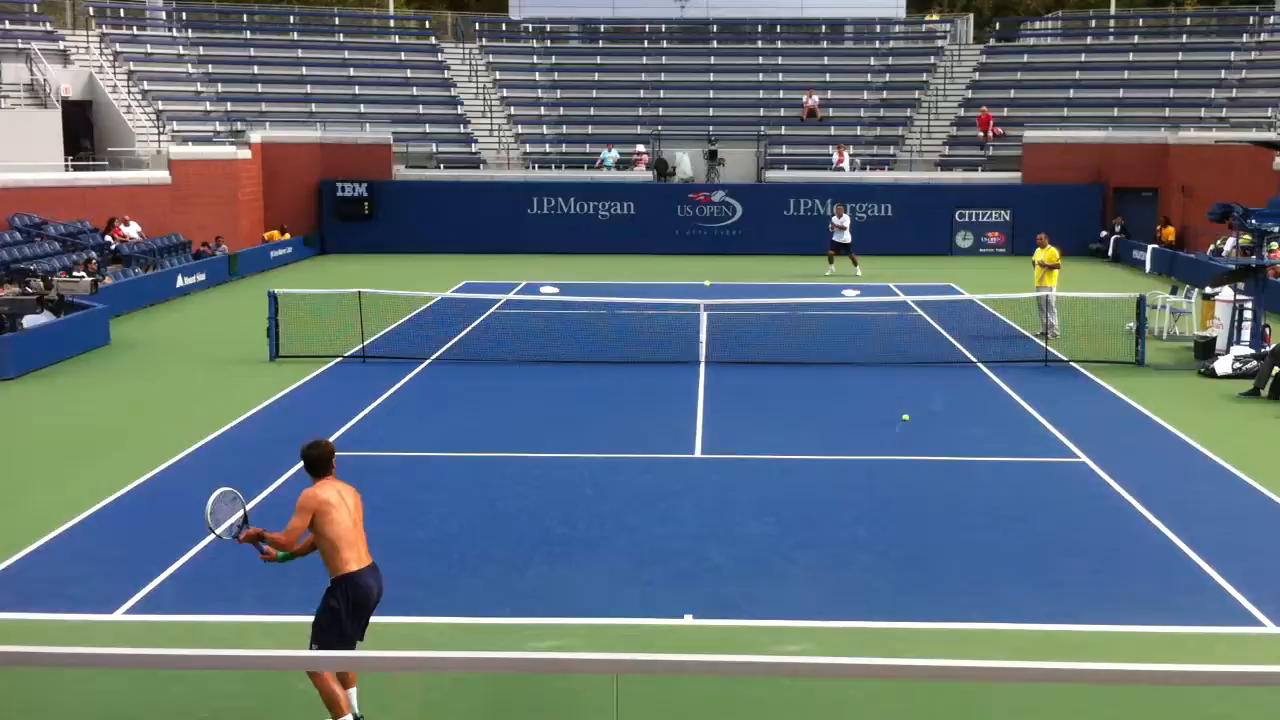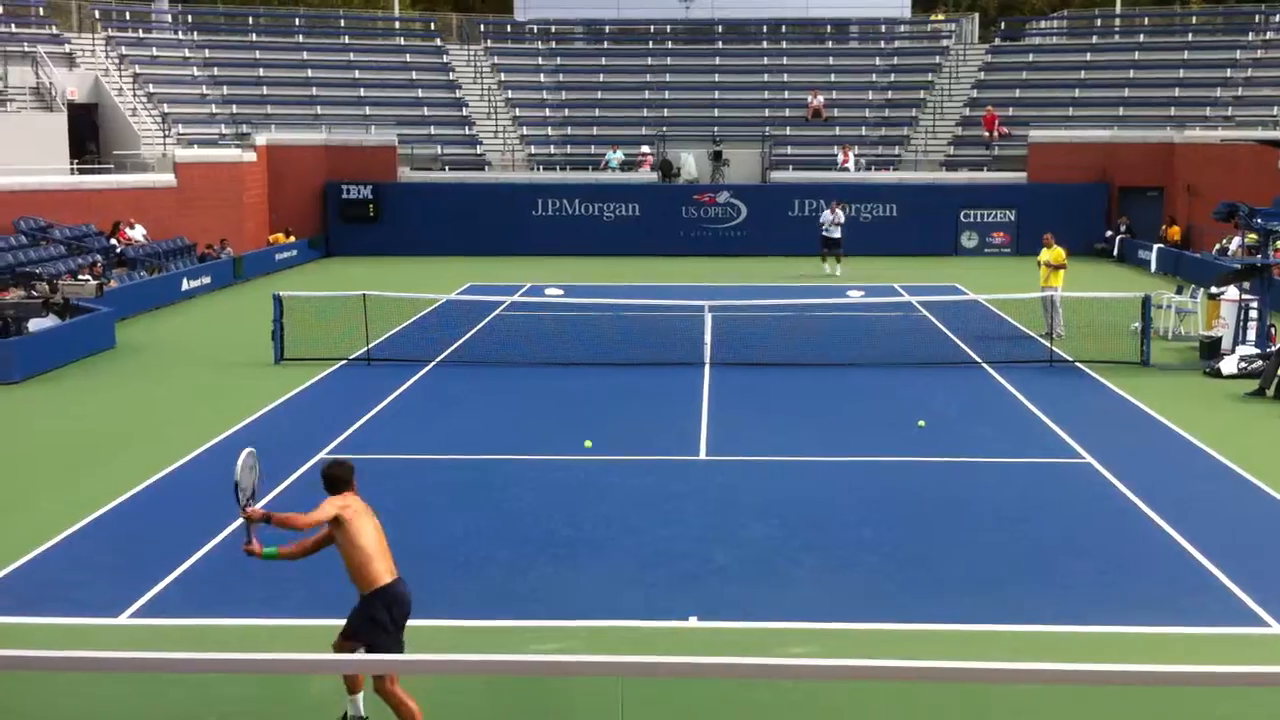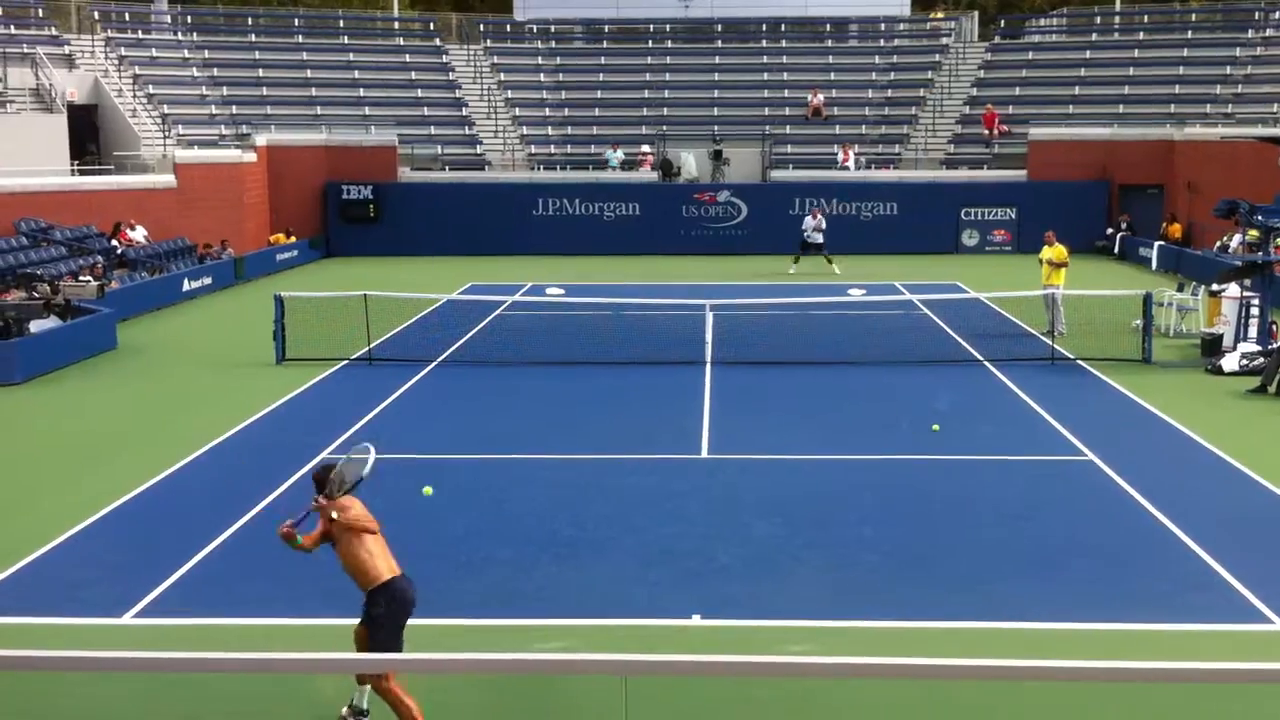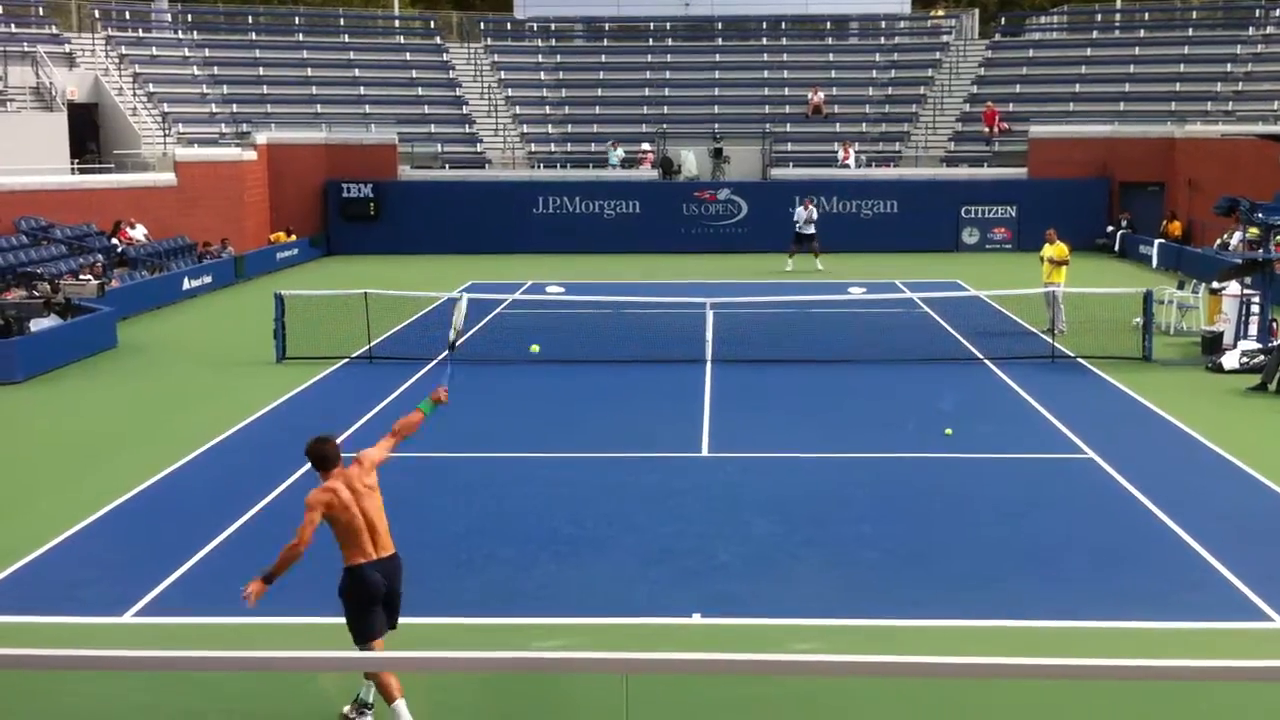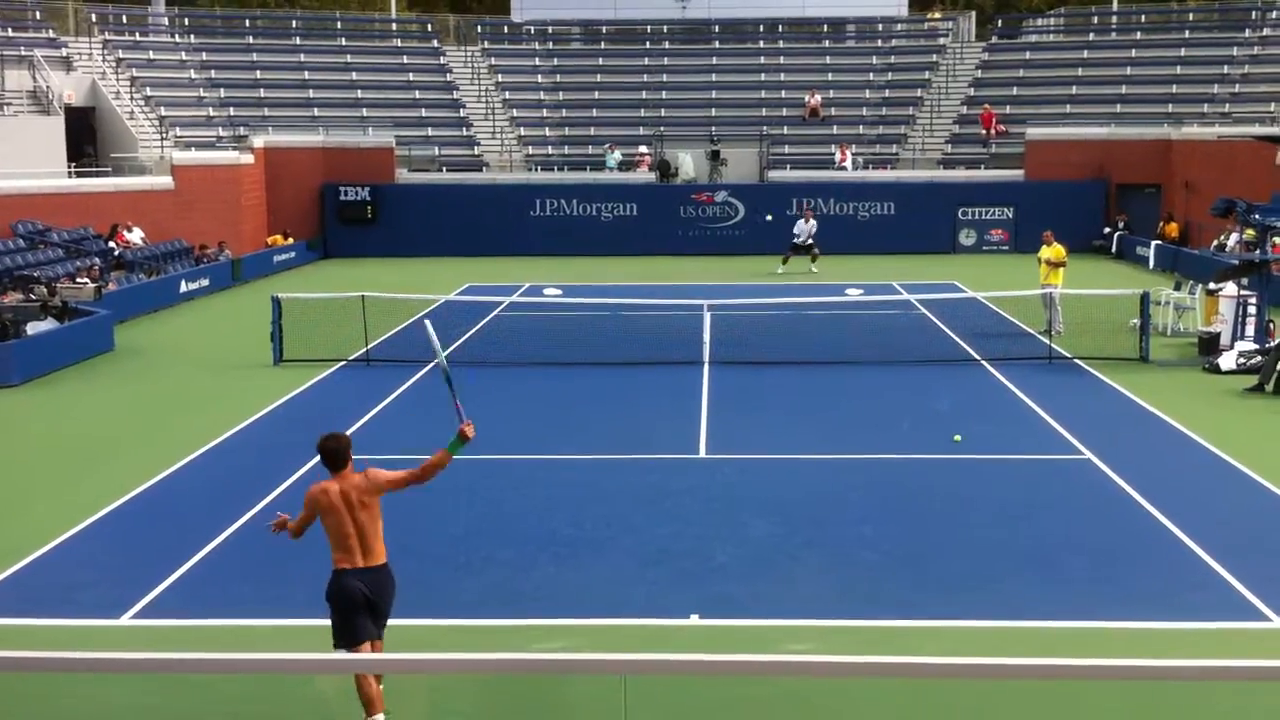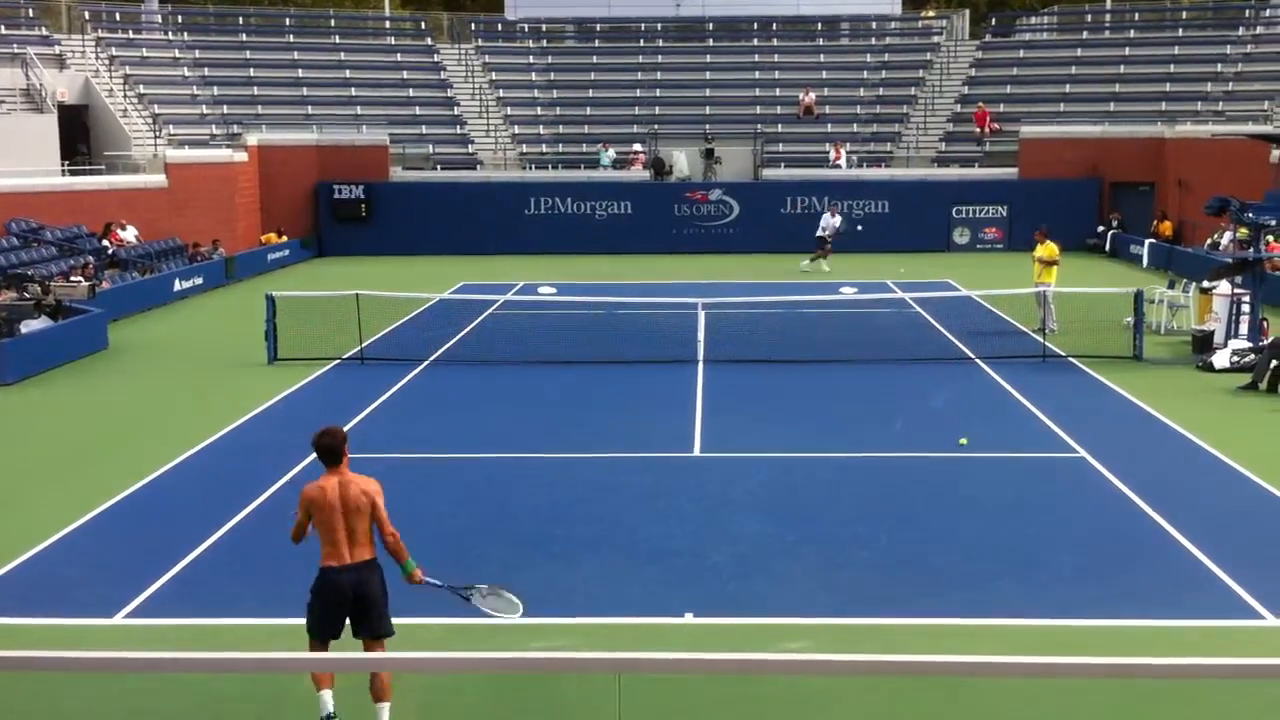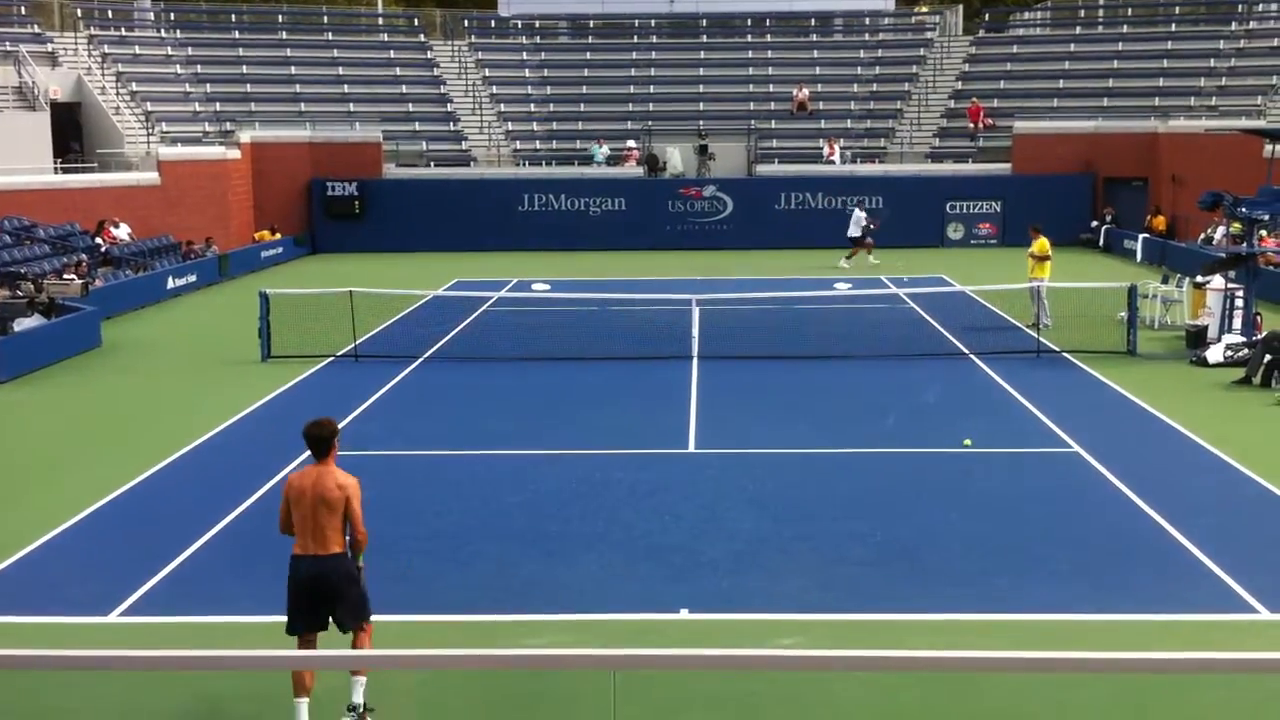
dt=0.3s
person 1, frame 1
left shoulder: (312, 496)
right shoulder: (350, 492)
left elbow: (288, 542)
left wrist: (258, 535)
right wrist: (282, 556)
left hip: (350, 586)
right hip: (370, 578)
left knee: (317, 667)
right knee: (335, 650)
person 1, frame 2
left shoulder: (338, 504)
right shoulder: (353, 510)
left elbow: (304, 521)
right elbow: (306, 547)
left wrist: (265, 517)
right wrist: (265, 552)
left hip: (384, 598)
right hip: (388, 592)
left knee: (385, 684)
right knee: (342, 647)
person 1, frame 3
left shoulder: (347, 506)
right shoulder: (333, 517)
left elbow: (371, 527)
right elbow: (309, 543)
left wrist: (331, 515)
right wrist: (291, 537)
left hip: (388, 595)
right hip: (395, 587)
left knee: (383, 680)
right knee: (362, 640)
person 1, frame 4
left shoulder: (321, 496)
right shoulder: (364, 465)
left elbow: (299, 545)
right elbow: (396, 434)
left wrist: (266, 579)
right wrist: (430, 404)
left hip: (361, 575)
right hip: (391, 566)
left knee: (373, 653)
right knee: (373, 637)
person 1, frame 5
left shoulder: (315, 495)
right shoulder: (370, 480)
left elbow: (297, 532)
right elbow: (418, 475)
left wrist: (286, 523)
right wrist: (456, 442)
left hip: (346, 582)
right hip: (381, 577)
right knee: (373, 642)
person 1, frame 6
left shoulder: (310, 492)
right shoulder: (368, 486)
left elbow: (296, 537)
right elbow: (389, 535)
right wrist: (409, 568)
left hip: (332, 578)
right hip: (368, 574)
left knee: (318, 649)
right knee: (376, 653)
person 1, frame 7
left shoulder: (292, 481)
right shoulder: (347, 482)
left elbow: (285, 527)
right elbow: (359, 534)
right wrist: (356, 561)
left hip: (301, 566)
right hip: (335, 566)
left knee: (305, 646)
right knee: (362, 631)
